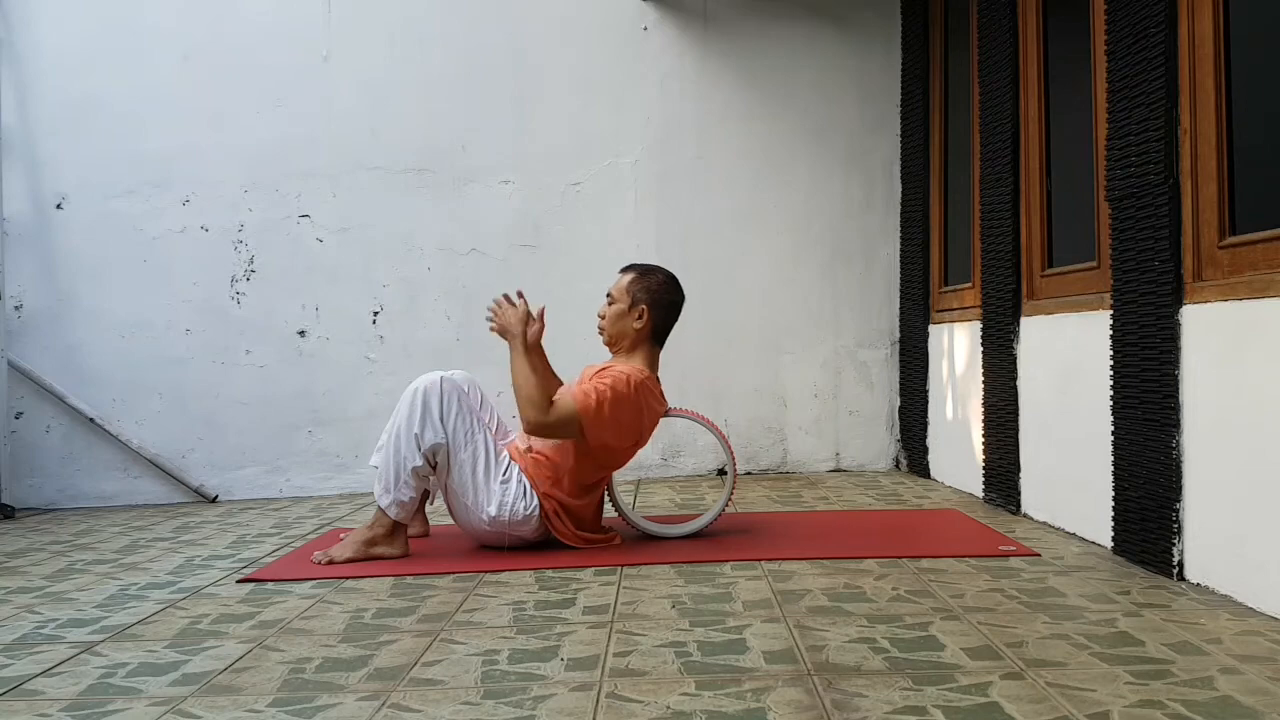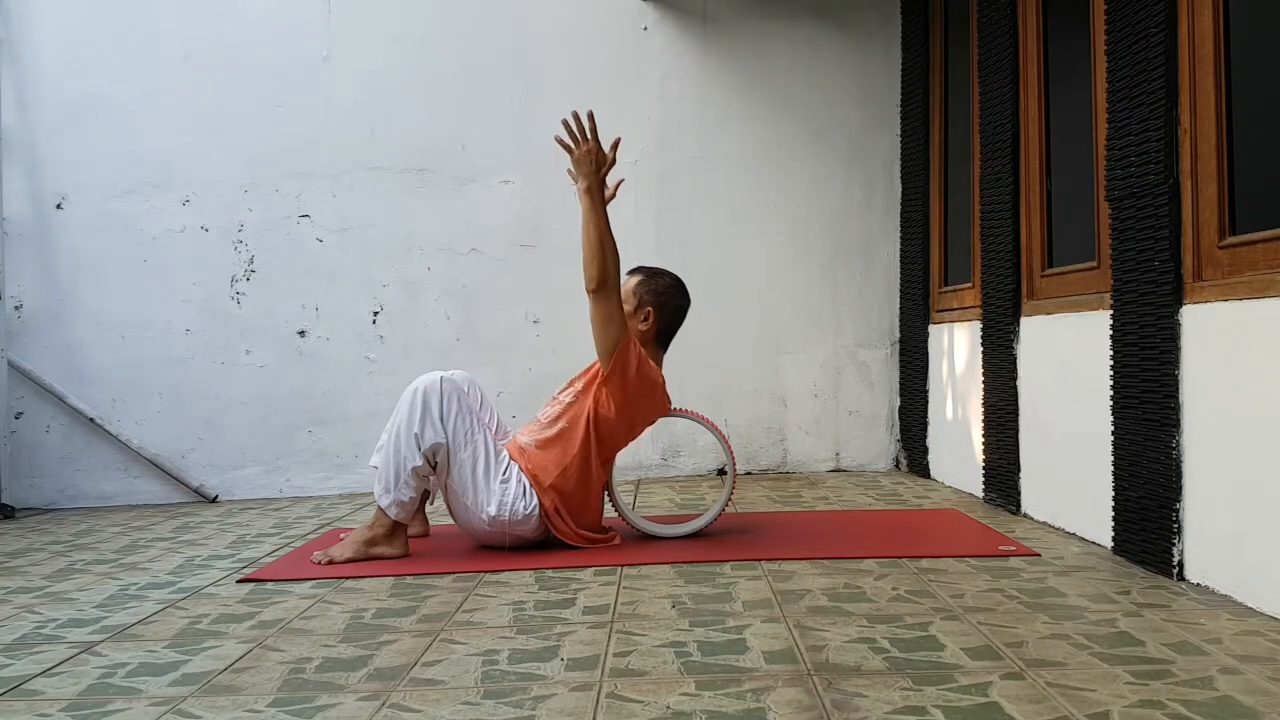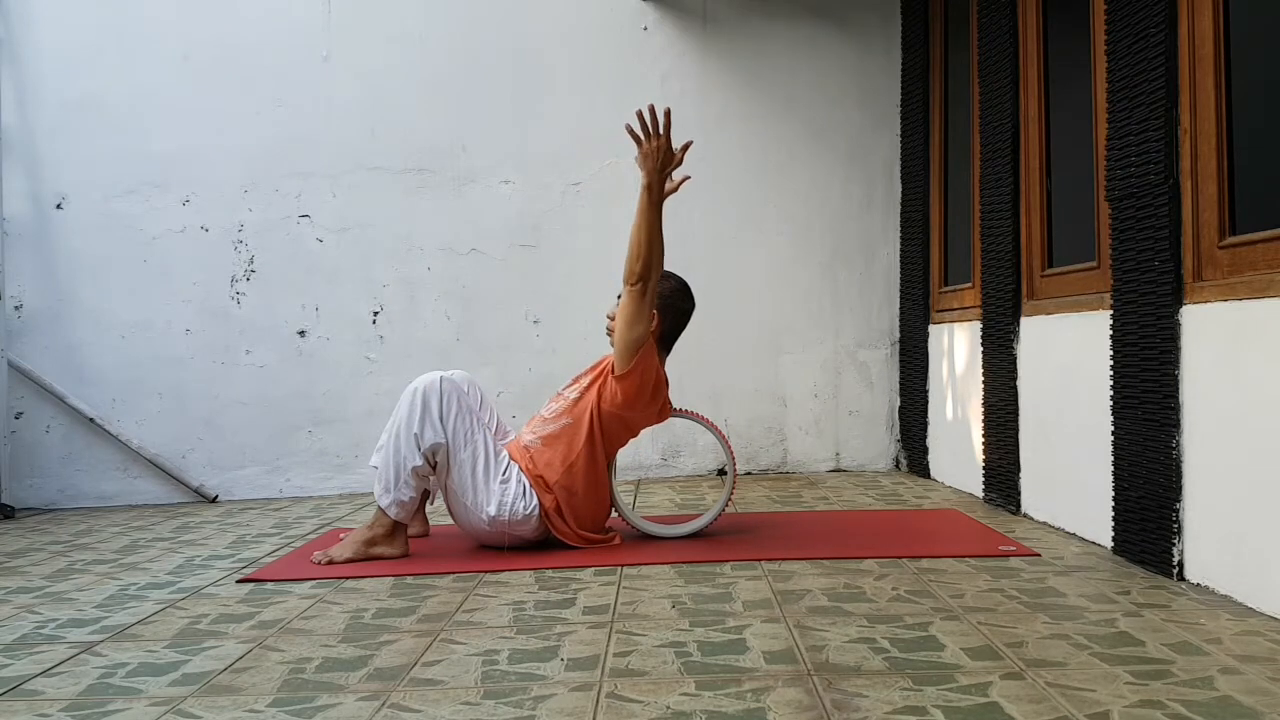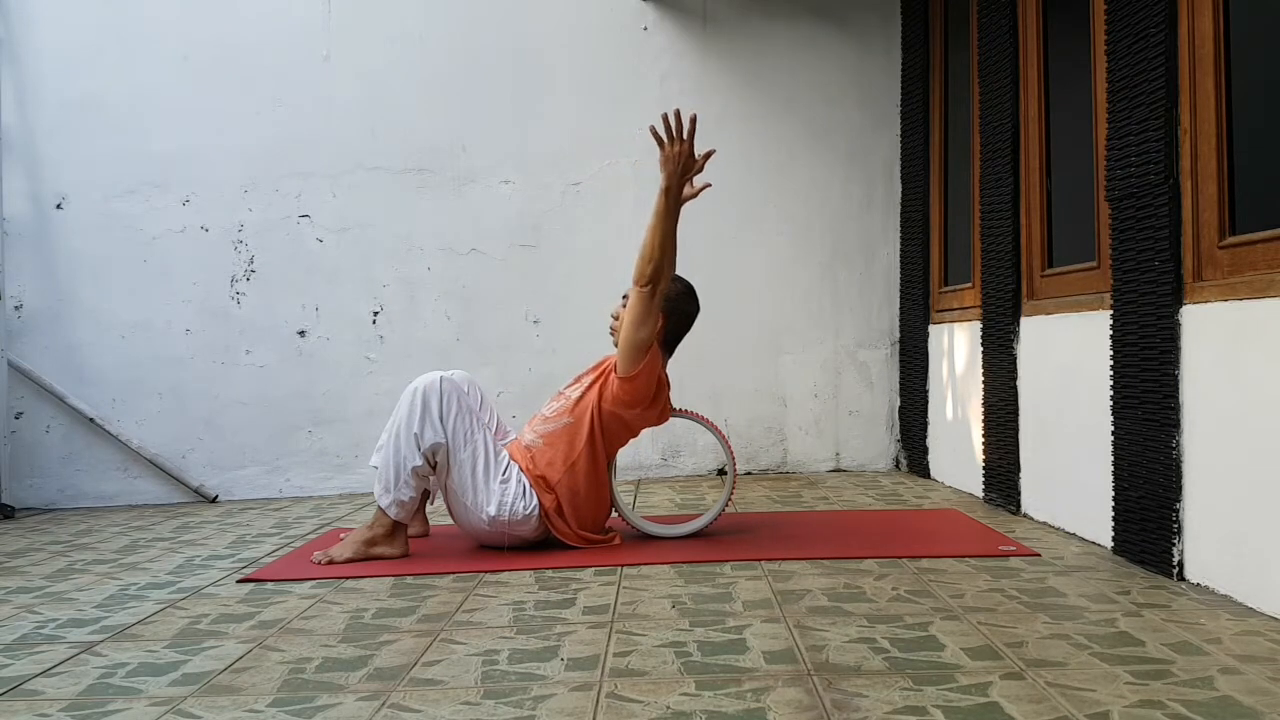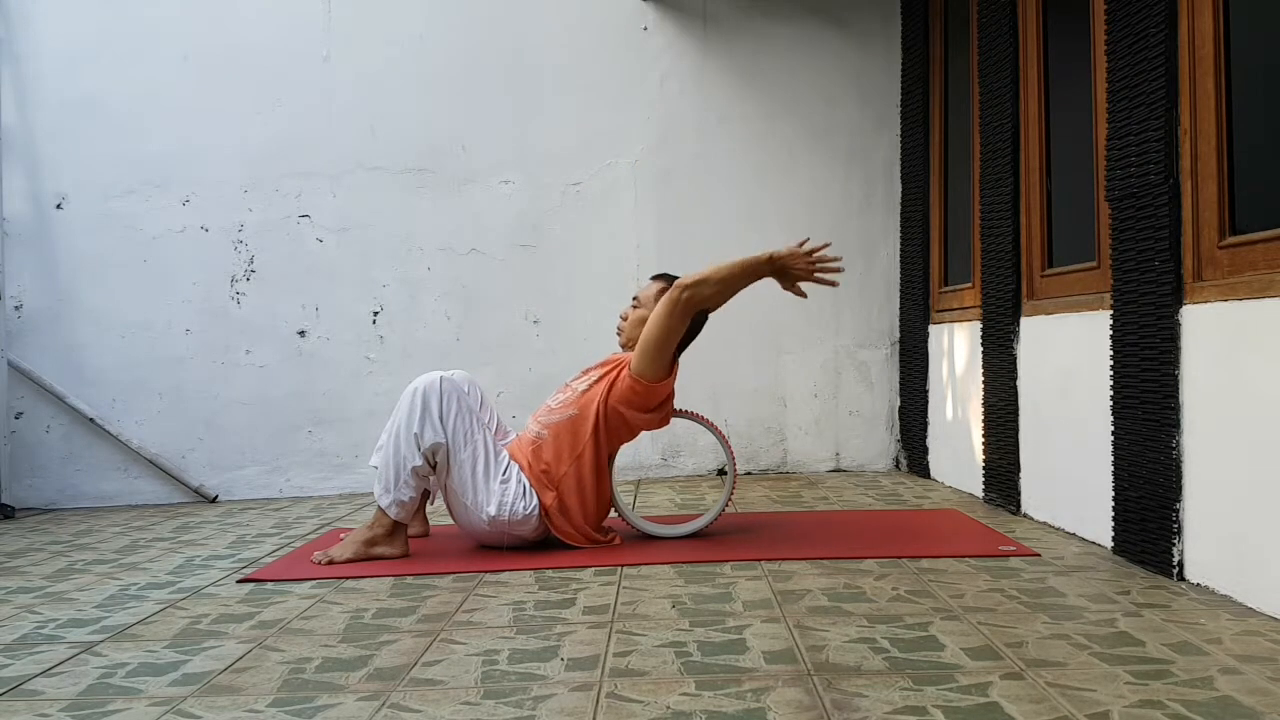
dt=1s
person 1, frame 1
left shoulder: (624, 386)
right shoulder: (630, 381)
left elbow: (537, 418)
right elbow: (563, 402)
left wrist: (517, 338)
right wrist: (533, 346)
left hip: (518, 506)
right hip: (519, 479)
left knee: (433, 391)
right knee: (457, 387)
left ankle: (385, 530)
right ankle: (412, 512)
person 1, frame 2
left shoulder: (635, 376)
right shoulder: (634, 377)
left elbow: (599, 287)
right elbow: (605, 291)
left wrist: (591, 192)
right wrist: (591, 200)
left hip: (515, 507)
right hip: (518, 483)
left knee: (434, 392)
right knee: (456, 386)
left ankle: (385, 531)
right ankle: (410, 510)
person 1, frame 3
left shoulder: (639, 375)
right shoulder: (637, 380)
left elbow: (639, 281)
right elbow: (645, 285)
left wrist: (650, 188)
right wrist: (655, 196)
left hip: (515, 507)
right hip: (518, 481)
left knee: (435, 391)
right knee: (456, 386)
left ankle: (386, 530)
right ankle: (411, 511)
person 1, frame 4
left shoulder: (641, 378)
right shoulder: (639, 377)
left elbow: (649, 284)
right elbow: (658, 289)
left wrist: (669, 190)
right wrist: (675, 201)
left hip: (515, 508)
right hip: (517, 482)
left knee: (435, 391)
right knee: (456, 387)
left ankle: (386, 530)
right ankle: (412, 511)
person 1, frame 5
left shoulder: (643, 382)
right shoulder: (629, 373)
left elbow: (684, 294)
right elbow: (694, 302)
left wrist: (772, 263)
right wrist: (772, 267)
left hip: (514, 505)
right hip: (518, 483)
left knee: (434, 391)
right knee: (455, 391)
left ankle: (385, 530)
right ankle: (410, 511)
